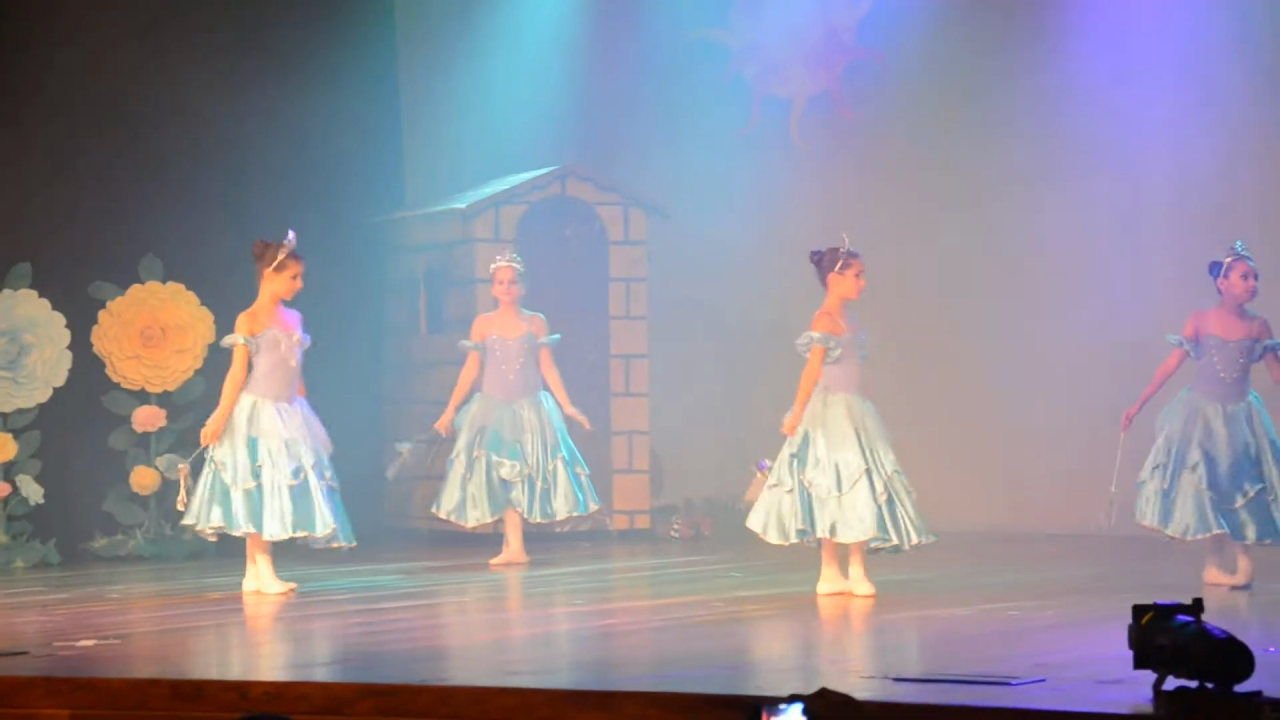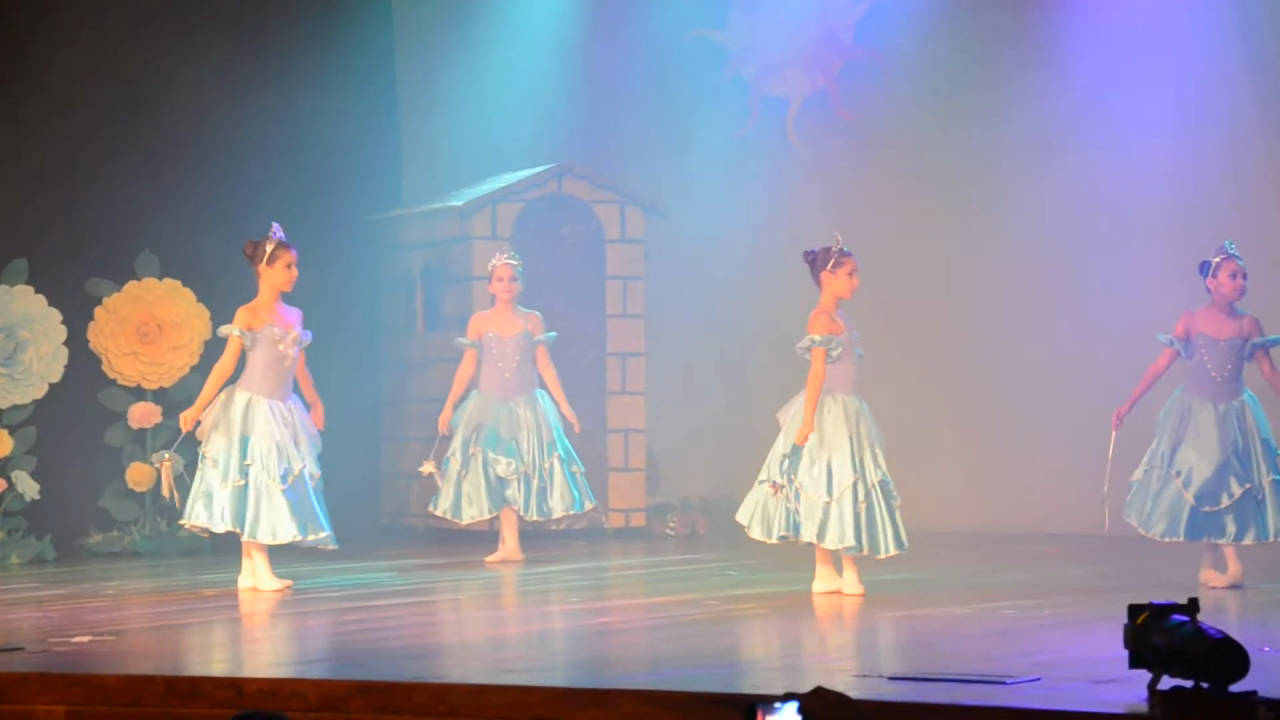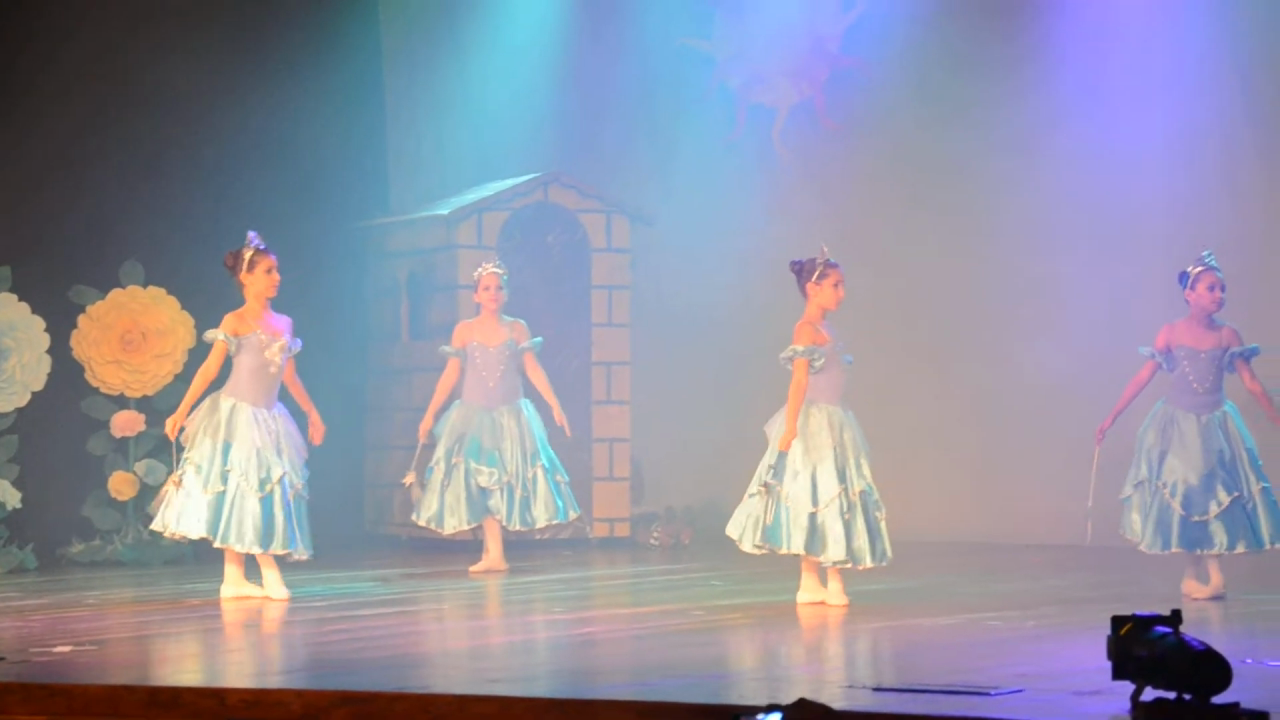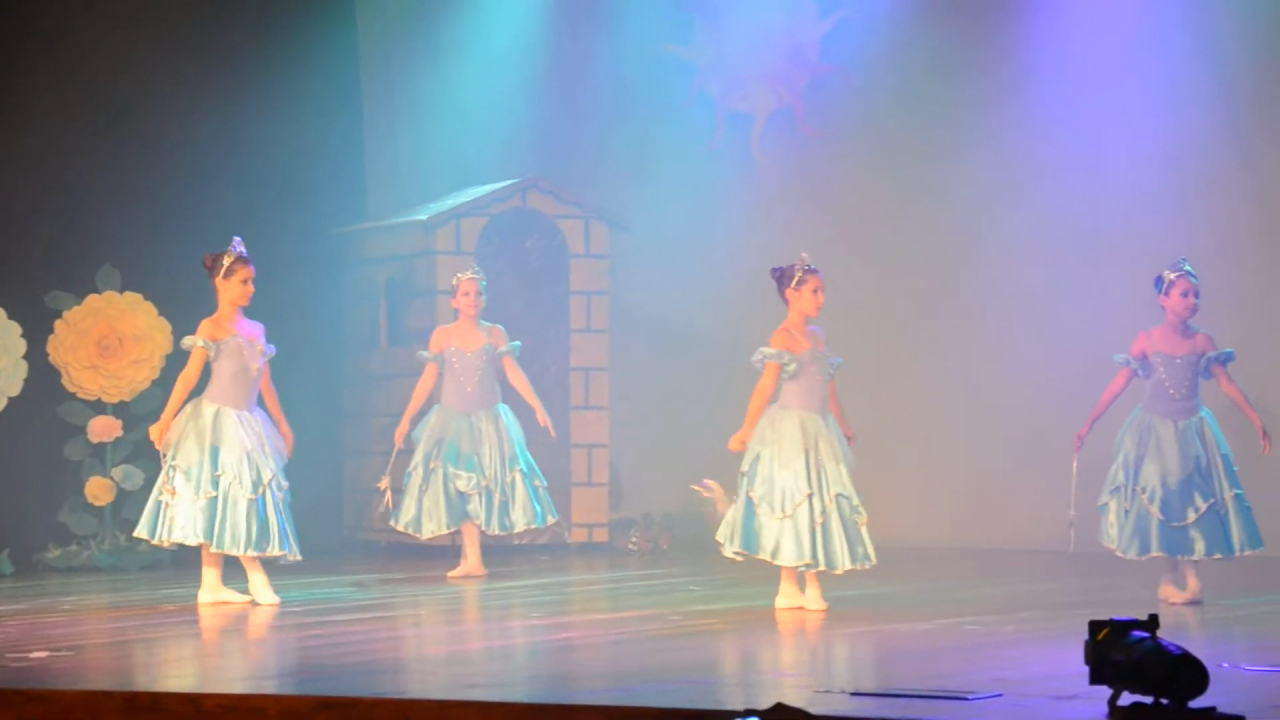
dt=0.3s
person 1, frame 1
left shoulder: (294, 318)
right shoulder: (248, 320)
right elbow: (237, 372)
left wrist: (302, 412)
right wrist: (220, 418)
left hip: (290, 414)
right hip: (257, 413)
left knee: (285, 486)
right knee: (263, 487)
left ankle: (254, 573)
right ankle: (263, 570)
person 1, frame 2
left shoulder: (294, 315)
right shoulder: (247, 315)
right elbow: (226, 364)
left wrist: (315, 405)
right wrist: (198, 407)
left hip: (284, 410)
right hip: (252, 408)
left knee: (277, 484)
right knee: (257, 484)
left ankle: (250, 570)
right ankle: (258, 567)
person 1, frame 3
left shoulder: (284, 323)
right shoulder: (235, 321)
left elbow: (289, 375)
right elbow: (210, 368)
left wrist: (313, 414)
right wrist: (182, 411)
left hip: (269, 418)
right hip: (236, 415)
left knee: (269, 492)
right knee: (240, 493)
left ankle: (234, 579)
right ankle: (269, 569)
person 1, frame 4
left shoulder: (257, 329)
right shoulder: (211, 327)
left elbow: (264, 381)
right elbow: (191, 374)
left wrist: (282, 424)
right wrist: (165, 420)
left hip: (250, 422)
right hip: (217, 420)
left knee: (241, 497)
right knee: (224, 498)
left ankle: (212, 584)
right ankle: (256, 577)
person 2, frame 1
left shoulder: (845, 319)
right shoulder: (825, 320)
right elbow: (813, 366)
left wrist: (865, 407)
right wrist: (798, 411)
left hip: (852, 413)
right hip: (830, 413)
left knee: (859, 487)
right knee: (839, 486)
left ankle: (834, 572)
right ankle: (834, 572)
person 2, frame 2
left shoulder: (838, 318)
right shoulder: (821, 319)
right elbow: (817, 370)
right wrist: (808, 420)
left hip: (846, 412)
right hip: (827, 414)
left knee: (846, 488)
right knee: (830, 488)
left ankle: (836, 571)
right ankle: (837, 571)
person 2, frame 3
left shoulder: (828, 329)
right shoulder: (805, 329)
right elbow: (799, 380)
left wrist: (841, 423)
right wrist: (790, 428)
left hip: (834, 423)
right hip: (813, 424)
left knee: (834, 499)
right knee: (817, 498)
left ankle: (820, 581)
right ankle: (817, 582)
person 2, frame 4
left shoulder: (818, 336)
right shoulder: (783, 337)
right elbow: (767, 386)
left wrist: (842, 426)
right wrist: (746, 429)
left hip: (819, 430)
right hip: (791, 428)
left knee: (819, 504)
right knee: (797, 503)
left ankle: (802, 587)
right ankle: (798, 587)
person 3, frame 1
right shoulder: (1200, 321)
right elbow: (1171, 364)
right wrist: (1138, 405)
left hip: (1239, 415)
right hip: (1201, 410)
left knee: (1234, 482)
right knee: (1204, 481)
left ankle: (1216, 565)
person 3, frame 2
left shoulder: (1248, 324)
right shoulder: (1191, 320)
right elbow: (1161, 364)
right wrist: (1128, 404)
left hip: (1234, 414)
right hip: (1195, 411)
left knee: (1226, 483)
right knee: (1198, 482)
left ankle: (1210, 565)
person 3, frame 3
left shoulder: (1228, 335)
right shoulder: (1171, 332)
left elbow: (1250, 381)
right elbow: (1143, 377)
right wrist: (1111, 418)
left hip: (1215, 424)
right hip: (1177, 423)
left knee: (1211, 494)
right knee: (1185, 493)
left ankle: (1193, 576)
person 3, frame 4
left shoulder: (1203, 341)
right shoulder: (1146, 339)
left elbow: (1227, 384)
right elbow: (1118, 384)
left wrist: (1258, 421)
right wrist: (1088, 424)
left hip: (1192, 431)
right hip: (1154, 429)
left knee: (1189, 499)
right knee: (1162, 499)
left ankle: (1170, 580)
person 4, frame 1
left shoulder: (536, 322)
right shoulder: (482, 324)
left elbow: (547, 367)
right elbow: (471, 370)
left wrist: (567, 405)
right wrist: (450, 409)
left hip: (529, 408)
right hip: (493, 409)
left knee: (525, 472)
right knee: (499, 473)
left ankle: (512, 545)
right ankle: (515, 547)
person 4, frame 2
left shoulder: (533, 320)
right shoulder: (479, 321)
left elbow: (545, 364)
right elbow: (468, 366)
left wrist: (563, 403)
right wrist: (449, 406)
left hip: (526, 405)
right hip: (490, 406)
left knee: (521, 471)
right knee: (495, 471)
left ankle: (508, 543)
right ankle: (511, 545)
person 4, frame 3
left shoulder: (518, 328)
right shoulder: (463, 330)
left elbow: (533, 369)
right elbow: (451, 374)
left wrist: (555, 404)
right wrist: (429, 414)
left hip: (510, 415)
right hip: (474, 415)
left knee: (506, 479)
right knee: (479, 480)
left ankle: (492, 551)
right ankle: (494, 554)
person 4, frame 4
left shoulder: (496, 334)
right shoulder: (441, 335)
left elbow: (514, 373)
right elbow: (428, 380)
left wrist: (538, 407)
right wrist: (406, 419)
left hip: (488, 420)
right hip: (452, 420)
left knee: (483, 484)
right knee: (457, 486)
left ankle: (470, 557)
right ankle: (473, 560)
